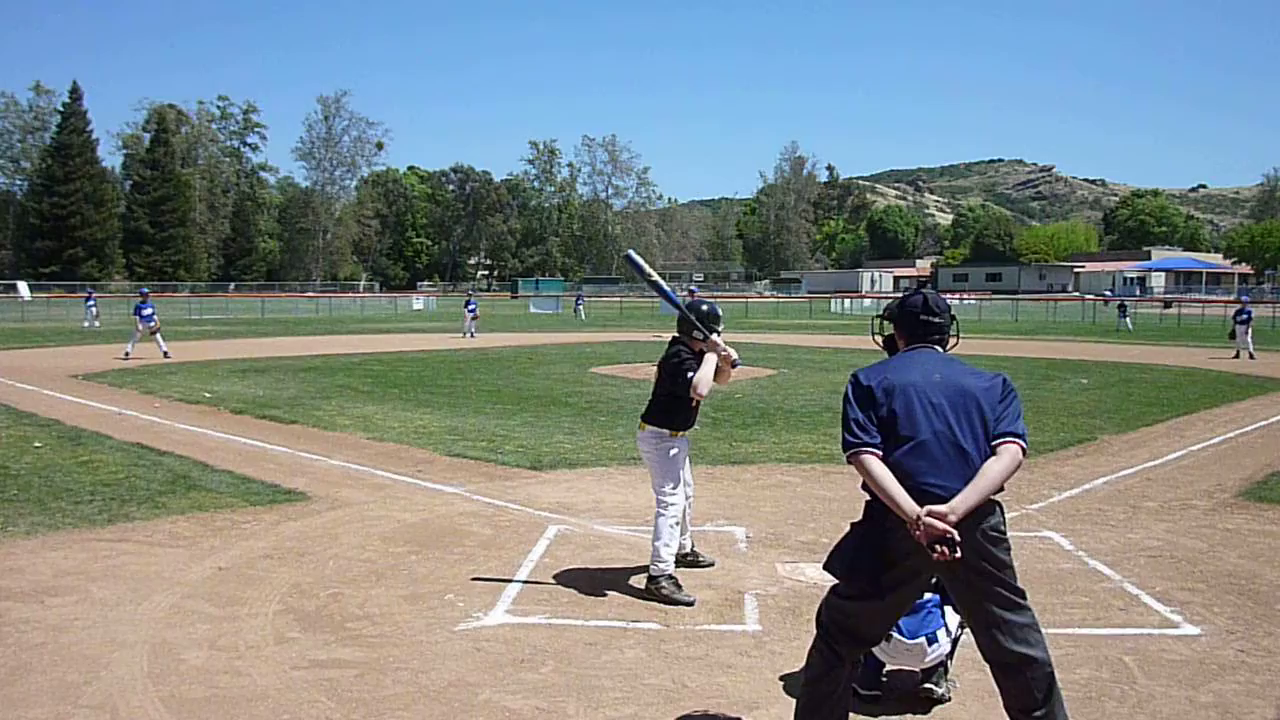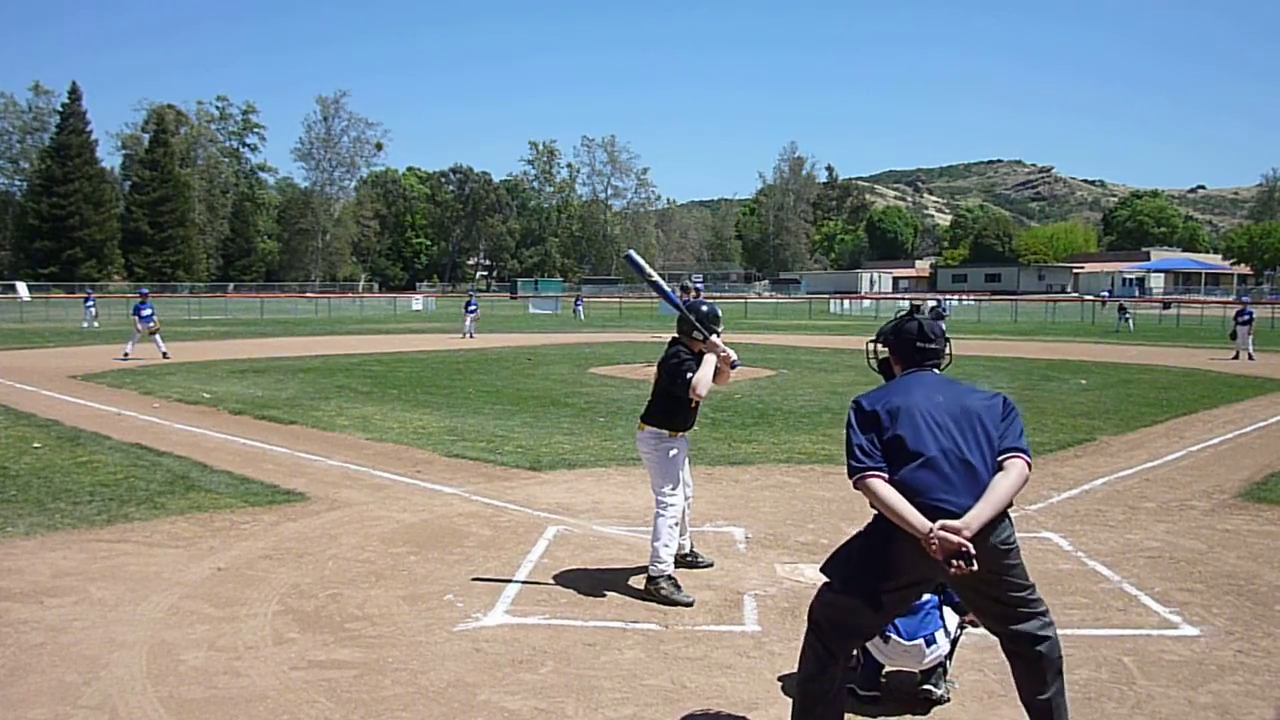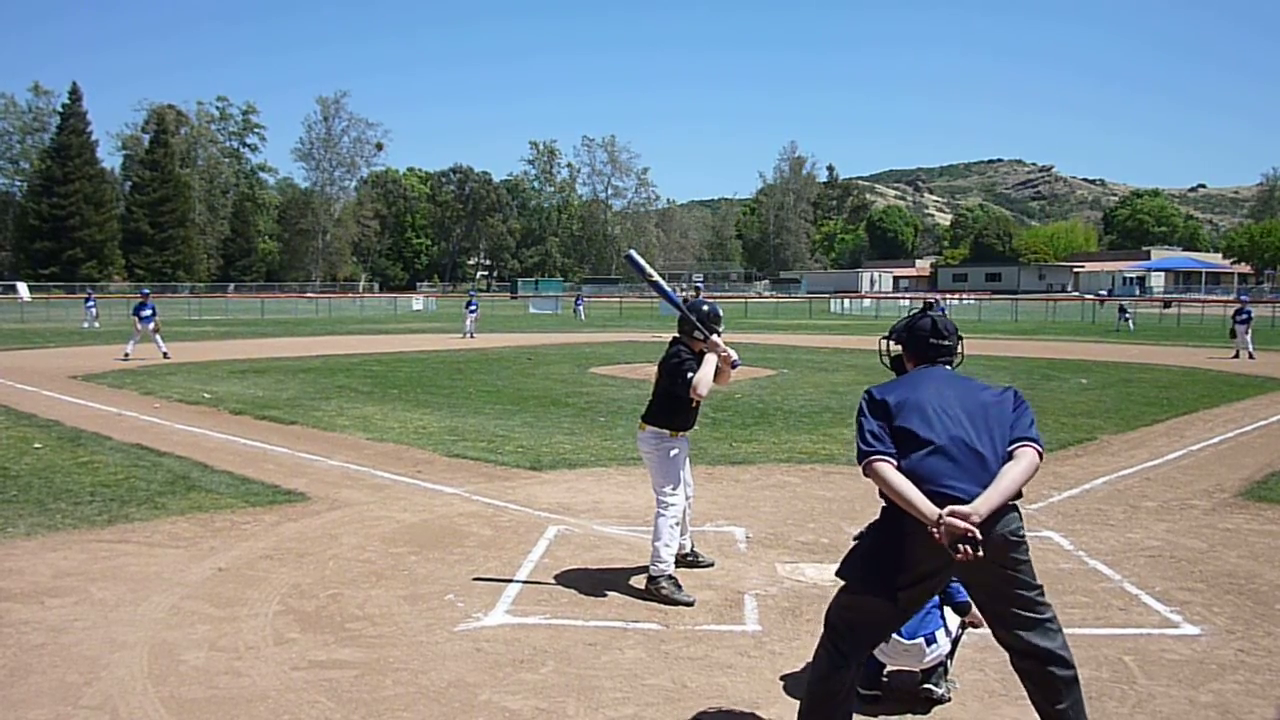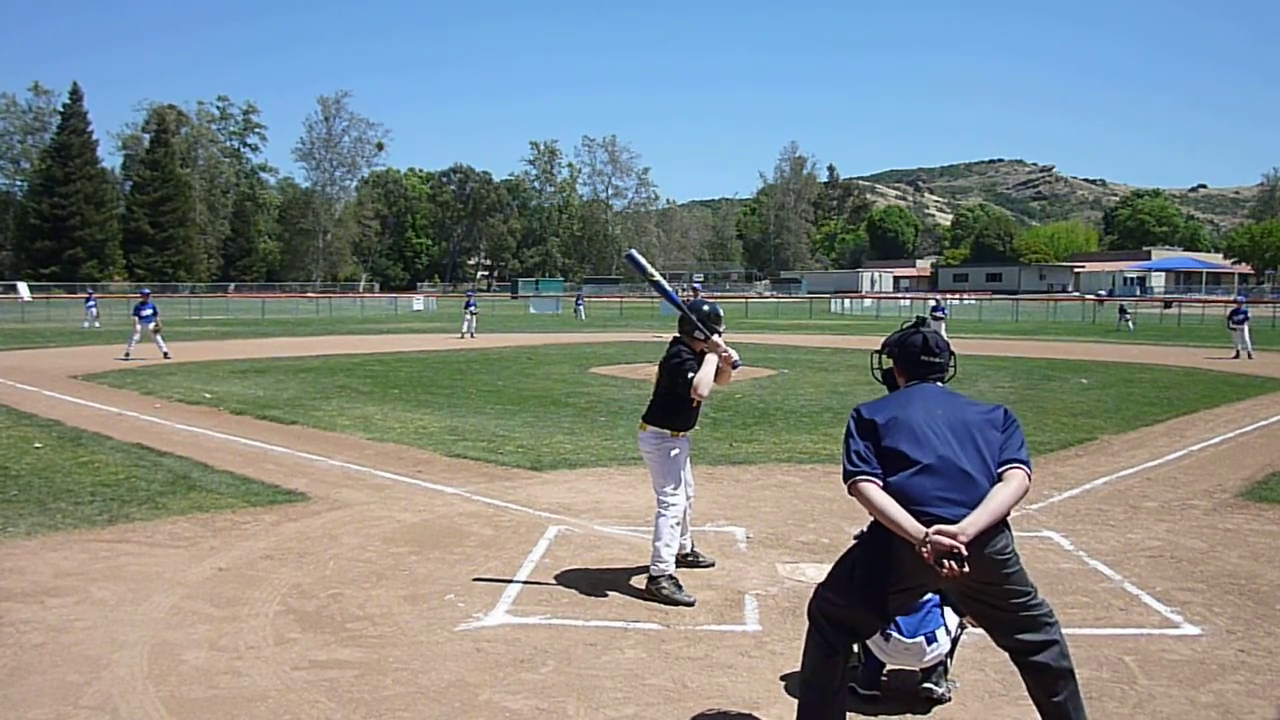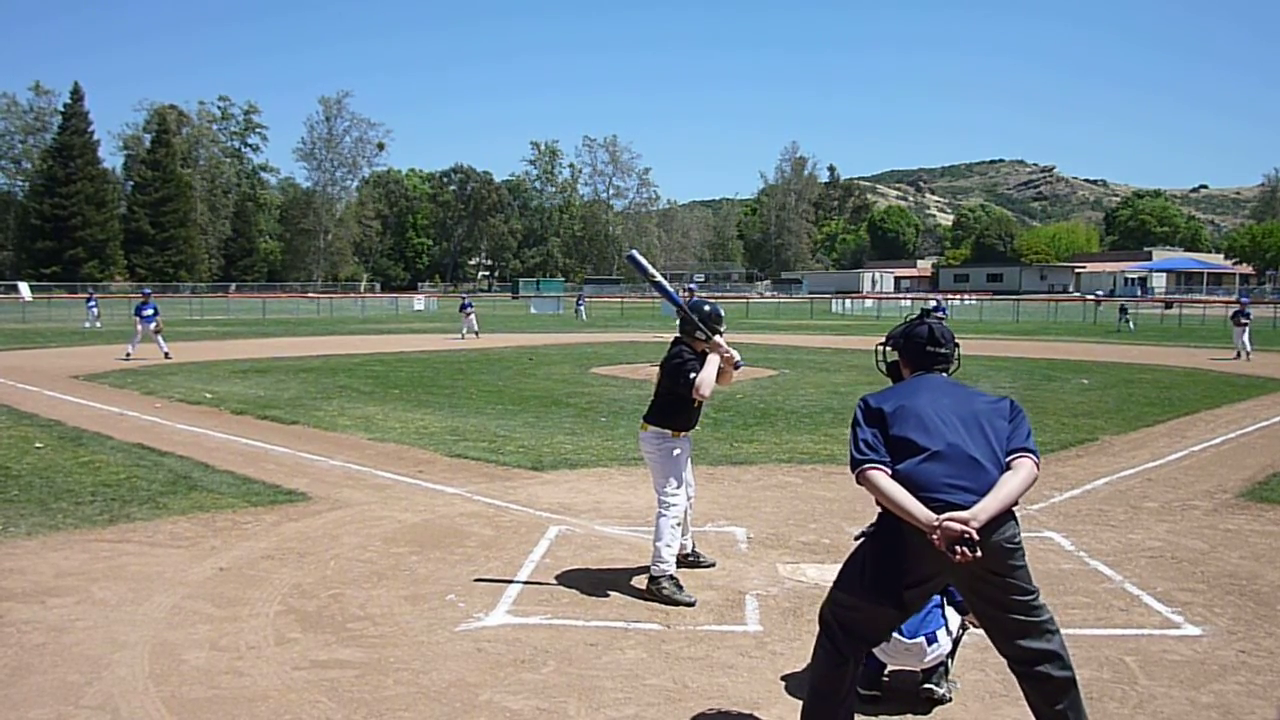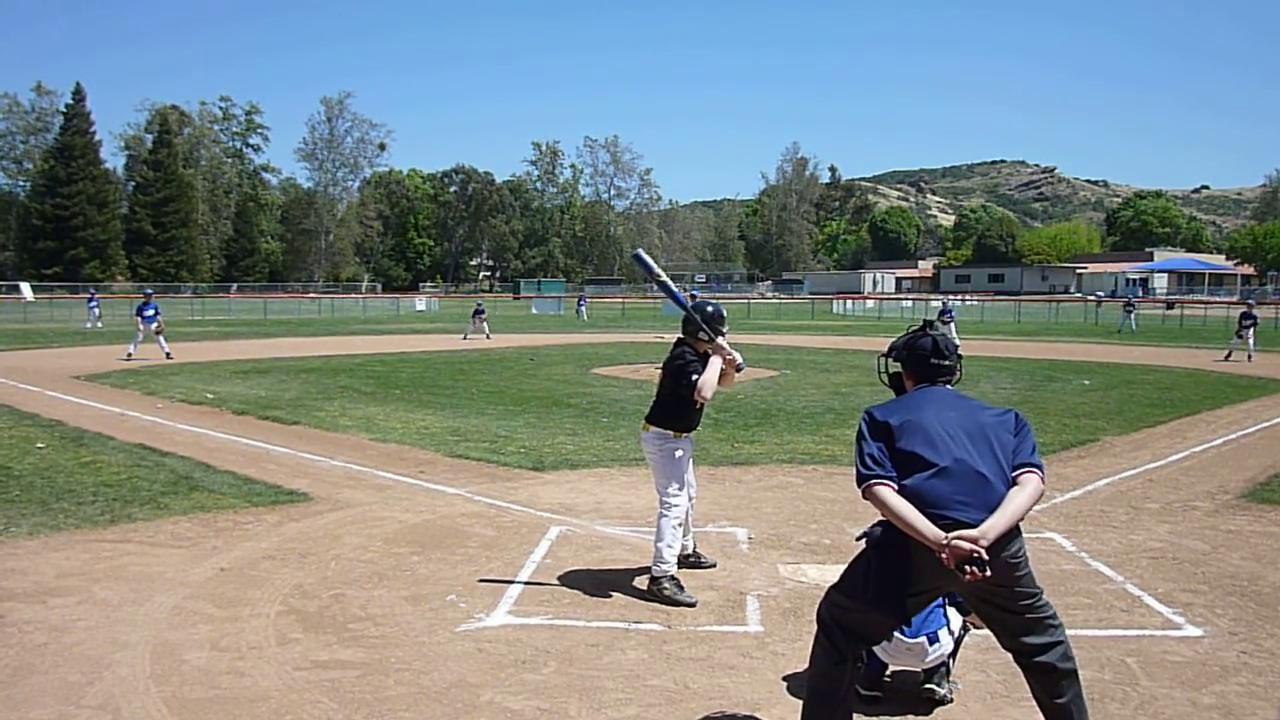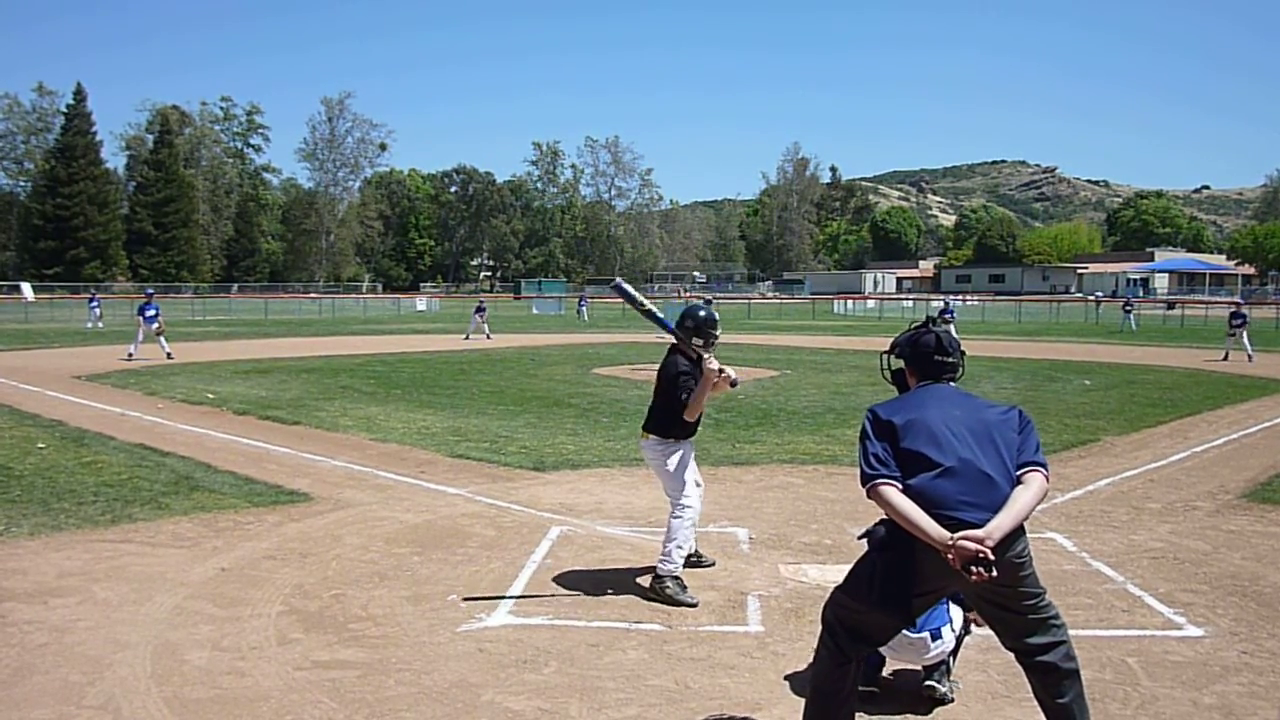
dt=0.5s
person 1, frame 1
left shoulder: (868, 380)
right shoulder: (994, 384)
left elbow: (865, 456)
right elbow: (1010, 452)
left wrist: (915, 517)
right wrist: (952, 512)
left hip: (894, 524)
right hip: (976, 523)
left knee: (840, 631)
right knee: (1016, 641)
person 1, frame 2
left shoulder: (870, 404)
right shoulder: (994, 402)
left elbow: (870, 479)
right elbow: (1016, 467)
left wrist: (927, 532)
right wrist: (967, 526)
left hip: (902, 537)
right hip: (986, 535)
left knee: (831, 626)
right knee: (1031, 629)
person 1, frame 3
left shoulder: (880, 397)
right shoulder: (1005, 397)
left elbow: (879, 467)
right elbow: (1026, 456)
left wrist: (937, 520)
right wrist: (975, 513)
left hip: (912, 526)
right hip: (995, 524)
left knee: (846, 631)
right knee: (1039, 640)
person 1, frame 4
left shoulder: (870, 414)
right shoulder: (995, 414)
left elbow: (864, 485)
right elbow: (1016, 478)
left wrist: (922, 537)
right wrist: (963, 532)
left hip: (899, 543)
right hip: (984, 543)
left knee: (830, 619)
right knee: (1039, 636)
person 1, frame 5
left shoulder: (876, 404)
right shoulder: (1002, 406)
left elbow: (873, 474)
right elbow: (1025, 467)
left wrist: (932, 525)
right wrist: (975, 519)
left hip: (909, 531)
right hip: (994, 533)
left knee: (842, 628)
right knee: (1035, 642)
person 1, frame 6
left shoulder: (881, 416)
right shoulder: (1006, 418)
left elbow: (879, 489)
right elbow: (1030, 482)
left wrist: (941, 542)
right wrist: (983, 536)
left hip: (914, 544)
right hip: (997, 545)
left knee: (839, 624)
right knee: (1043, 640)
person 1, frame 7
left shoulder: (885, 414)
right shoulder: (1009, 415)
left elbow: (883, 489)
right elbow: (1035, 480)
left wrist: (945, 542)
right wrist: (988, 536)
left hip: (919, 542)
right hip: (1002, 543)
left knee: (843, 626)
right knee: (1045, 640)
person 2, frame 1
left shoulder: (695, 352)
right shoulder: (678, 356)
left elbow: (720, 379)
right elbow: (700, 390)
left wrist: (726, 362)
right wrist: (712, 353)
left hip: (674, 436)
right hip: (661, 437)
left knee: (684, 493)
right knee: (671, 500)
left ankle: (682, 549)
right ankle: (660, 576)
person 2, frame 2
left shoulder: (693, 353)
right shoulder: (678, 358)
left elbow: (719, 380)
right elbow: (698, 391)
left wrist: (725, 364)
right wrist: (711, 354)
left hip: (674, 437)
right hip: (659, 438)
left knee: (683, 495)
right knee: (670, 501)
left ankle: (681, 550)
right ankle: (659, 577)
person 2, frame 3
left shoulder: (695, 353)
right shoulder: (679, 357)
left elbow: (720, 380)
right elbow: (699, 390)
left wrist: (725, 363)
right wrist: (712, 354)
left hip: (675, 436)
right hip: (660, 438)
left knee: (684, 494)
right knee: (671, 501)
left ankle: (682, 550)
right ankle: (659, 577)
person 2, frame 4
left shoulder: (695, 353)
right shoulder: (680, 358)
left elbow: (720, 380)
right elbow: (700, 391)
left wrist: (726, 364)
right wrist: (713, 354)
left hip: (675, 436)
right hip: (661, 438)
left knee: (685, 494)
right knee: (672, 501)
left ankle: (682, 550)
right ankle: (660, 577)
person 2, frame 5
left shoulder: (697, 353)
right shoulder: (681, 357)
left elbow: (722, 380)
right elbow: (702, 391)
left wrist: (728, 364)
right wrist: (714, 354)
left hip: (677, 436)
right hip: (662, 438)
left knee: (686, 494)
right knee: (672, 501)
left ankle: (683, 550)
right ankle: (660, 578)
person 2, frame 6
left shoulder: (697, 354)
right shoulder: (684, 358)
left elbow: (724, 383)
right elbow: (704, 393)
left wrist: (730, 366)
right wrist: (717, 356)
left hip: (678, 437)
right hip: (664, 439)
left knee: (687, 495)
right knee: (674, 502)
left ankle: (684, 550)
right ankle: (661, 578)
person 2, frame 7
left shoulder: (693, 360)
right shoulder: (677, 368)
left elbow: (713, 388)
right elbow: (690, 413)
left wrist: (723, 378)
right wrist: (706, 380)
left hip: (678, 442)
right hip: (664, 445)
left knee: (694, 492)
right knee: (687, 504)
left ankle: (686, 550)
right ankle: (666, 577)
